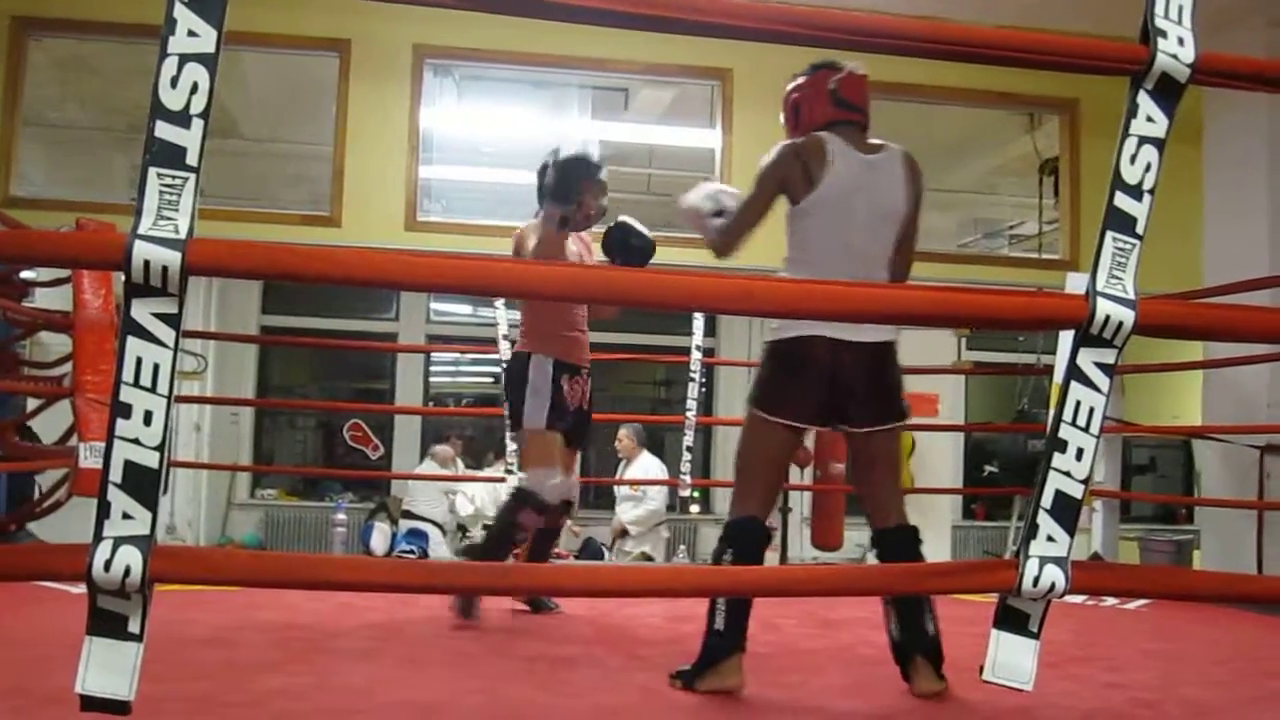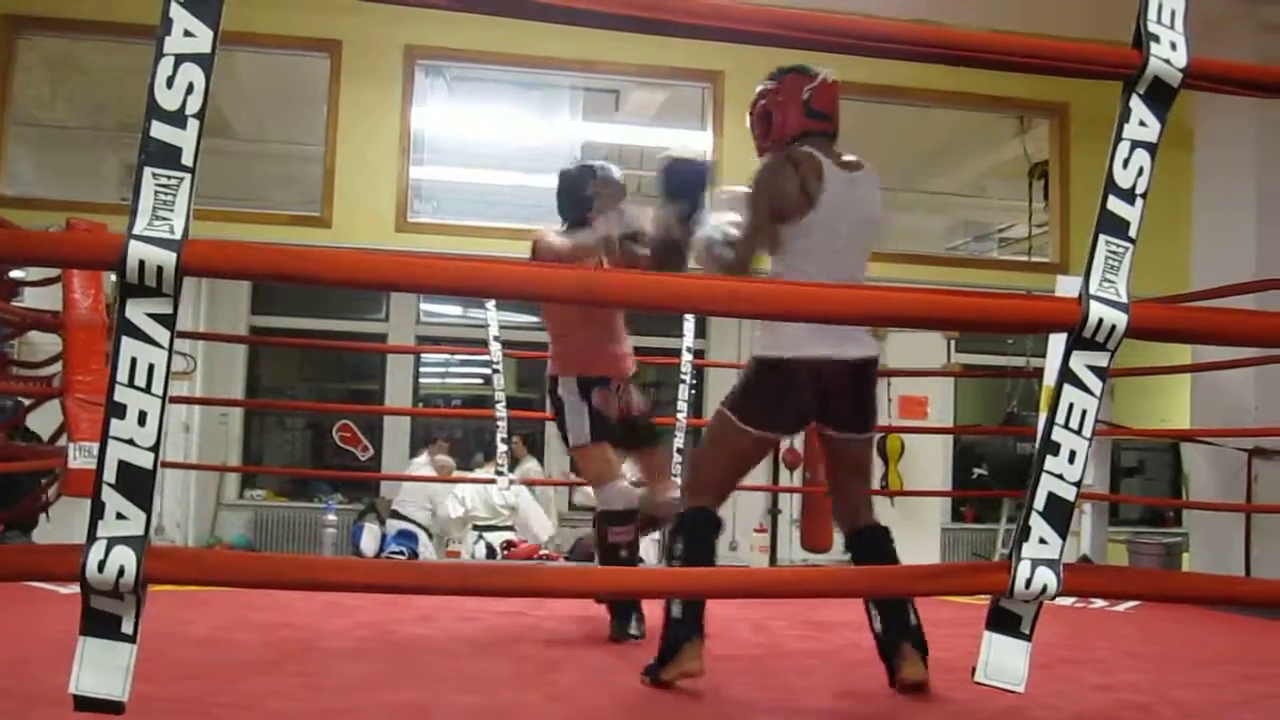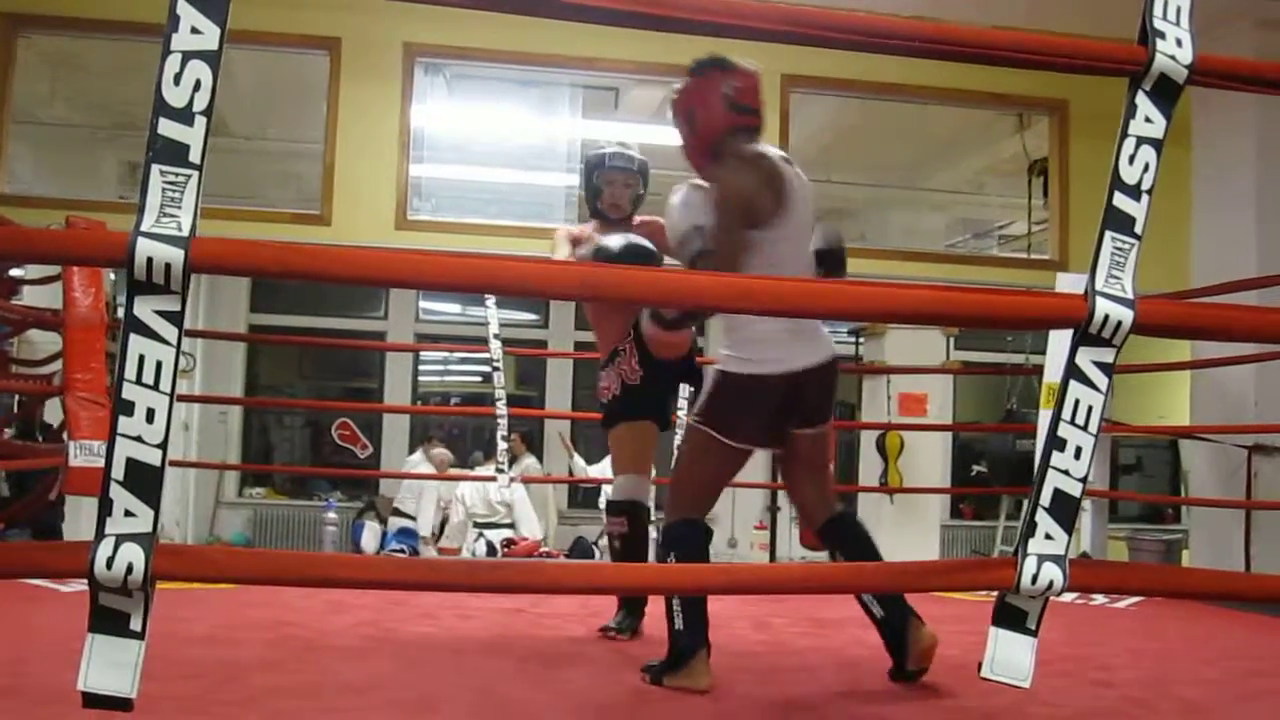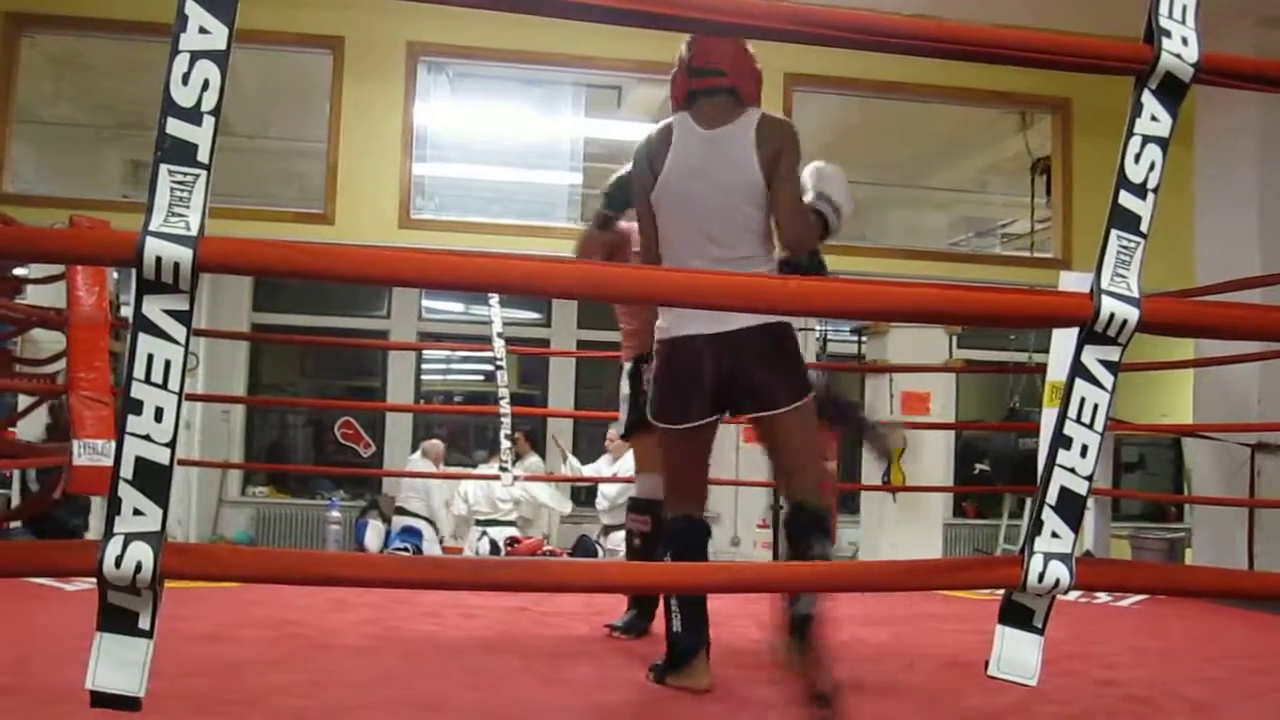
dt=0.3s
person 1, frame 1
left shoulder: (798, 155)
right shoulder: (907, 165)
left elbow: (725, 240)
right elbow: (899, 273)
left wrist: (704, 208)
left hip: (801, 347)
right hip: (874, 350)
left knee: (749, 502)
right knee: (887, 510)
left ankle: (722, 655)
right ankle: (921, 662)
person 1, frame 2
left shoulder: (783, 171)
right shoulder: (867, 179)
left elbow: (736, 264)
left wrist: (712, 241)
left hip: (786, 361)
right hip: (852, 362)
left knee: (699, 491)
right knee: (856, 513)
left ankle: (684, 643)
right ankle: (906, 650)
person 1, frame 3
left shoulder: (743, 179)
right shoulder: (780, 171)
left wrist: (693, 243)
left hip: (752, 374)
right hip: (810, 363)
left knee: (684, 510)
right knee: (820, 505)
left ankle: (689, 656)
right ankle: (904, 626)
person 1, frame 4
left shoulder: (656, 144)
right shoulder: (774, 133)
left elbow: (652, 259)
right elbow: (795, 243)
right wrist: (824, 210)
left hip: (683, 342)
right hip: (760, 336)
left knee: (684, 505)
right knee: (809, 493)
left ankle: (688, 655)
right ankle: (804, 638)
person 2, frame 1
left shoulder: (583, 246)
right shoulder: (536, 239)
left elbow: (603, 308)
right elbow: (539, 266)
left wrist: (622, 269)
right wrist: (564, 215)
left hip: (572, 375)
right hip: (540, 370)
left knee: (560, 491)
right knee: (545, 486)
person 2, frame 2
left shoulder: (622, 250)
right shoulder: (549, 244)
left elbow: (667, 269)
right elbow: (573, 250)
left wrist: (677, 219)
right wrist: (613, 237)
left hip: (620, 382)
right hip: (578, 386)
left knee: (658, 484)
right knee: (617, 497)
right ankle: (625, 608)
person 2, frame 3
left shoulder: (651, 230)
right shoulder: (576, 238)
right wrist: (596, 255)
left hip: (666, 344)
right hip: (624, 363)
right knee: (629, 485)
right ankle: (631, 605)
person 2, frame 4
right shoulder: (621, 236)
right elbow: (585, 256)
right wrist: (609, 208)
right hip: (644, 360)
right knee: (650, 479)
right ankle: (641, 603)
